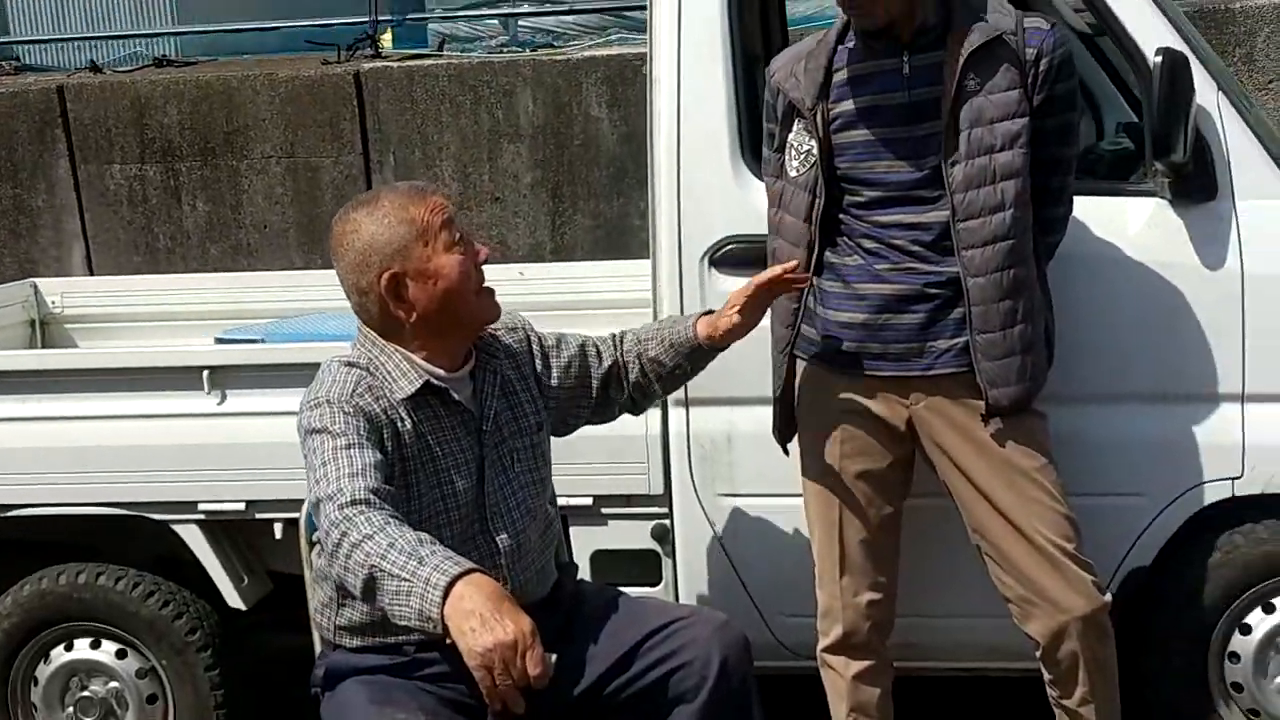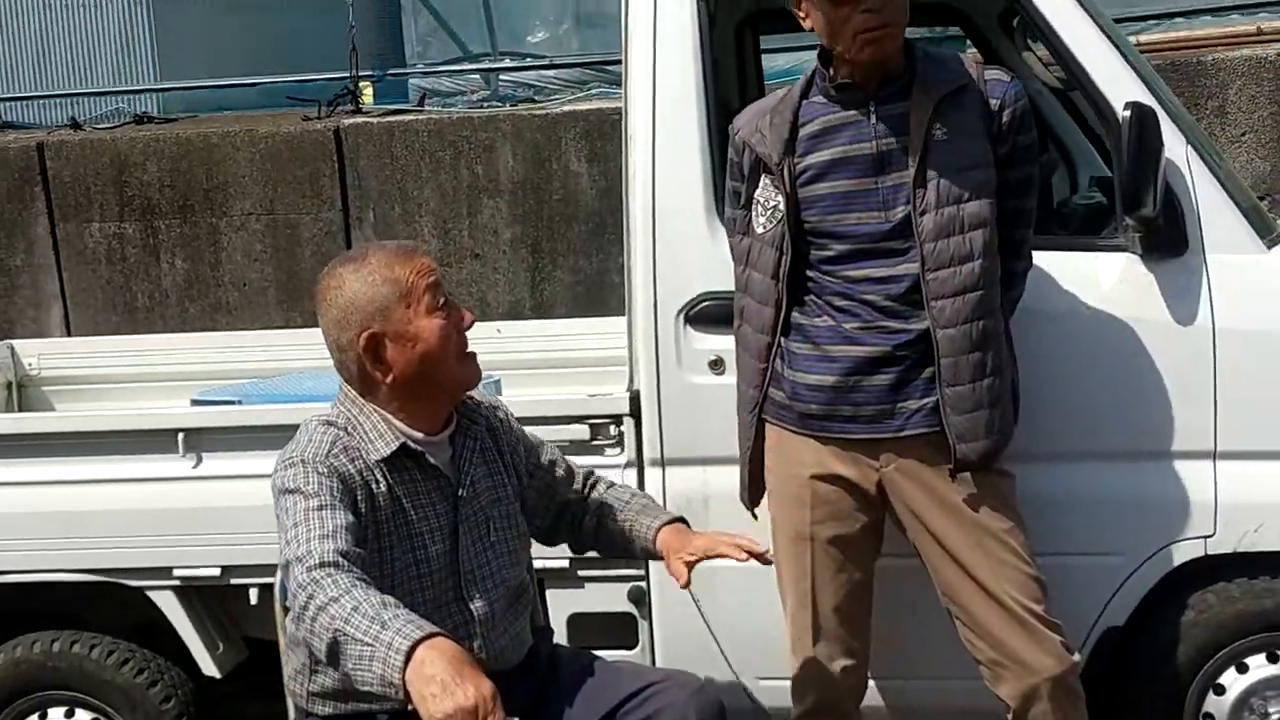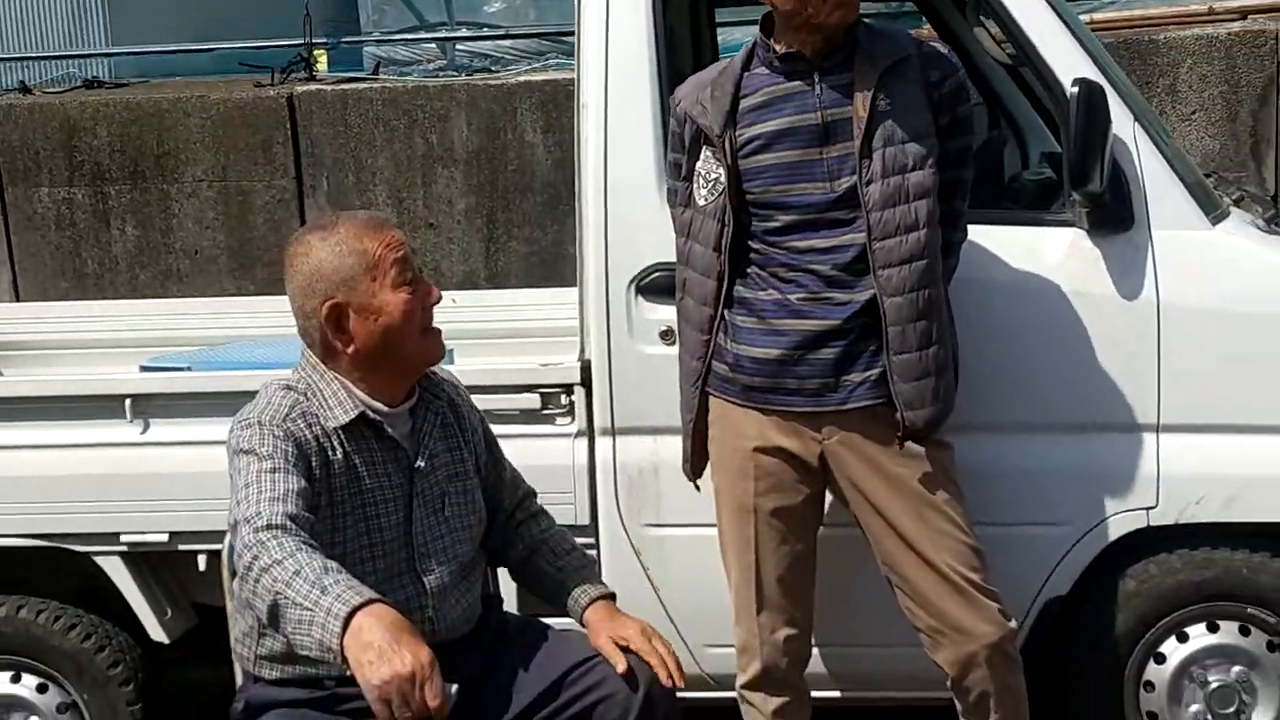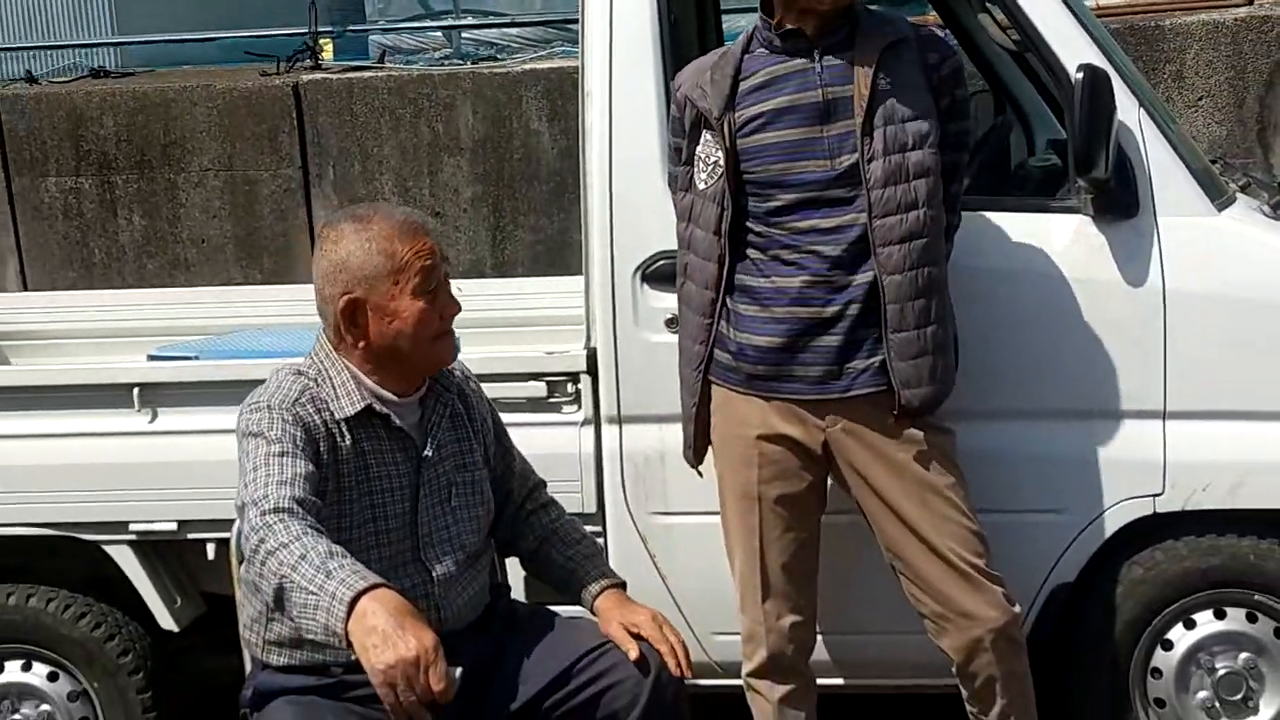
dt=0.4s
person 1, frame 1
right shoulder: (798, 78)
left elbow: (1047, 210)
left wrist: (994, 315)
left hip: (973, 369)
right hip: (839, 375)
left knee: (1069, 606)
right knee: (851, 622)
person 1, frame 2
left shoulder: (988, 101)
right shoulder: (763, 133)
left elbow: (1007, 264)
left wrist: (961, 361)
left hip: (942, 432)
right hip: (808, 436)
person 1, frame 3
left shoulder: (925, 73)
right shoulder: (706, 105)
left elbow: (944, 231)
left wrist: (901, 334)
left hip: (882, 402)
right hip: (751, 407)
left knee: (977, 635)
right knee: (768, 653)
person 1, frame 4
left shoulder: (922, 58)
right shoulder: (706, 89)
left elbow: (941, 211)
left wrist: (897, 321)
left hip: (883, 388)
right hip: (754, 394)
left knee: (981, 618)
right knee: (773, 639)
person 2, frame 1
left shoulder: (513, 350)
right shoulder: (344, 402)
left elbow: (615, 369)
right elbow: (355, 527)
left wrist: (712, 330)
right wrist: (458, 590)
left hip: (544, 619)
right hip: (400, 662)
left knee: (715, 651)
person 2, frame 2
left shoulder: (488, 426)
right shoulder: (318, 462)
left elbow: (578, 499)
right elbow: (323, 589)
left wrist: (666, 529)
right wrist: (421, 655)
person 2, frame 3
left shoulder: (446, 400)
right shoulder: (275, 428)
left elbow: (517, 520)
right elbow: (269, 550)
left wrist: (595, 603)
right wrist: (362, 620)
left hip: (467, 654)
person 2, frame 4
left shoulder: (457, 391)
right shoulder: (285, 414)
left elbow: (526, 509)
right elbow: (275, 535)
left wrist: (605, 592)
right wrist: (366, 605)
left hip: (476, 643)
left knee: (646, 672)
